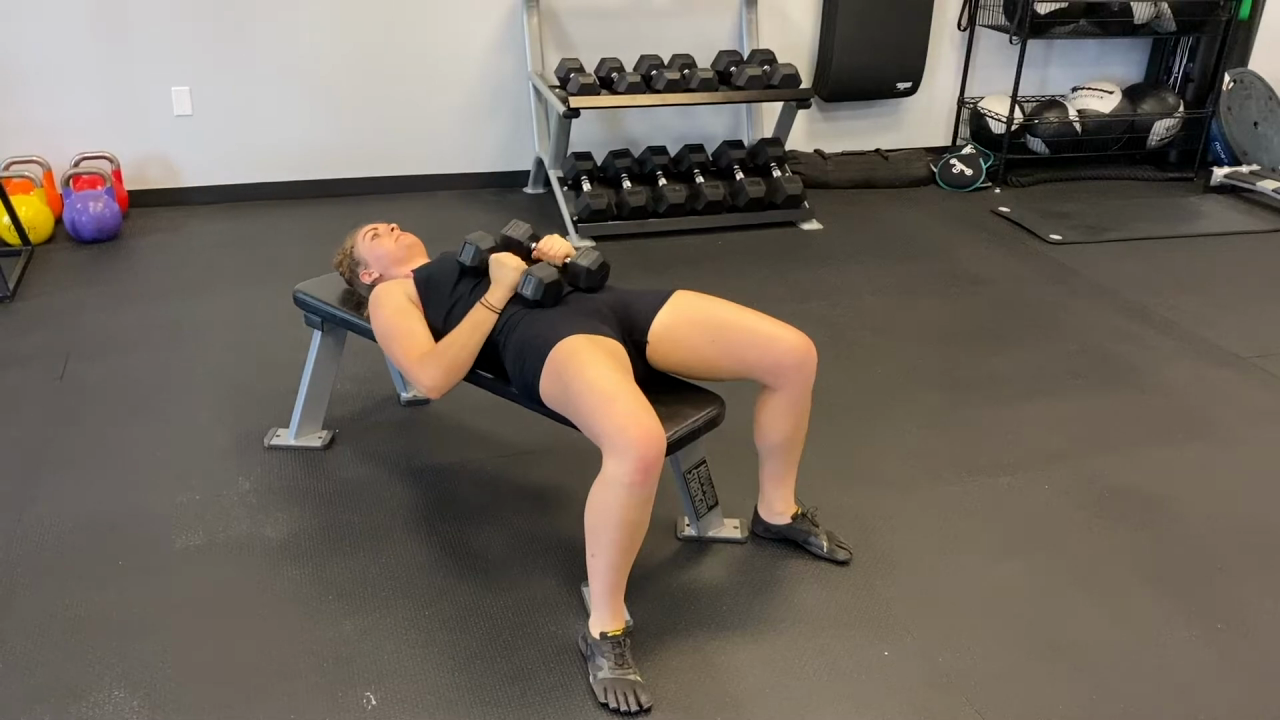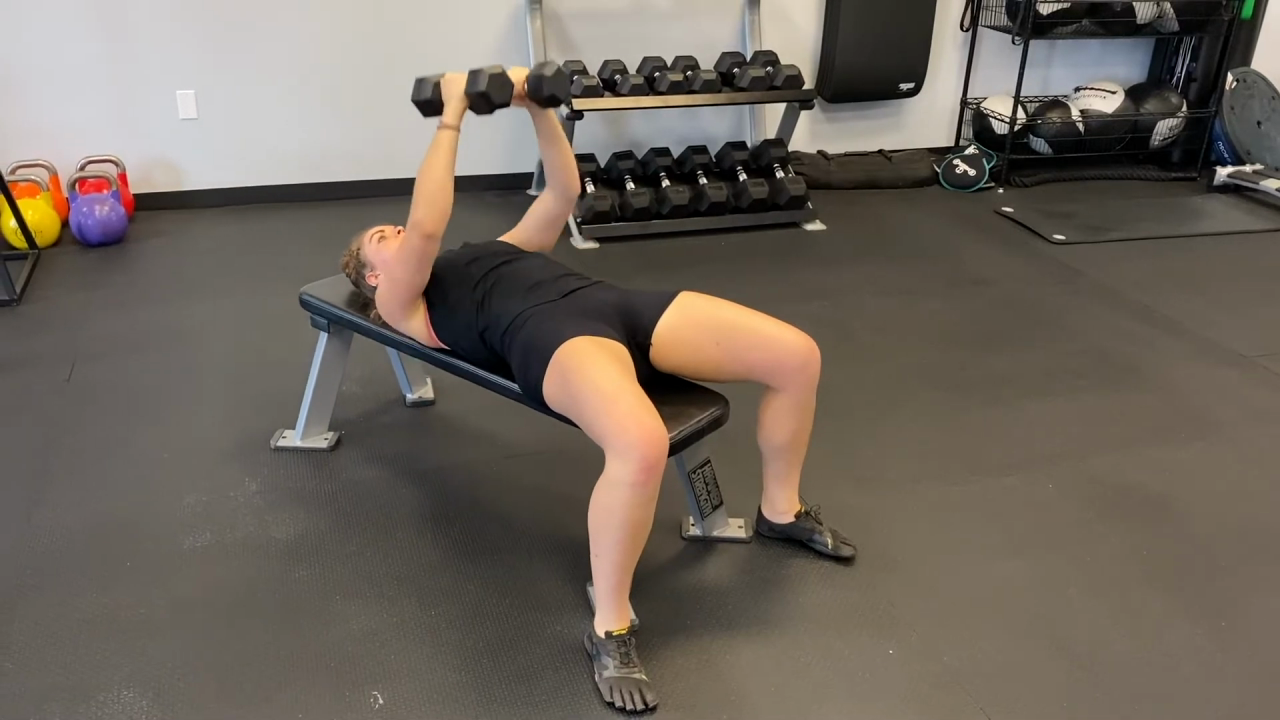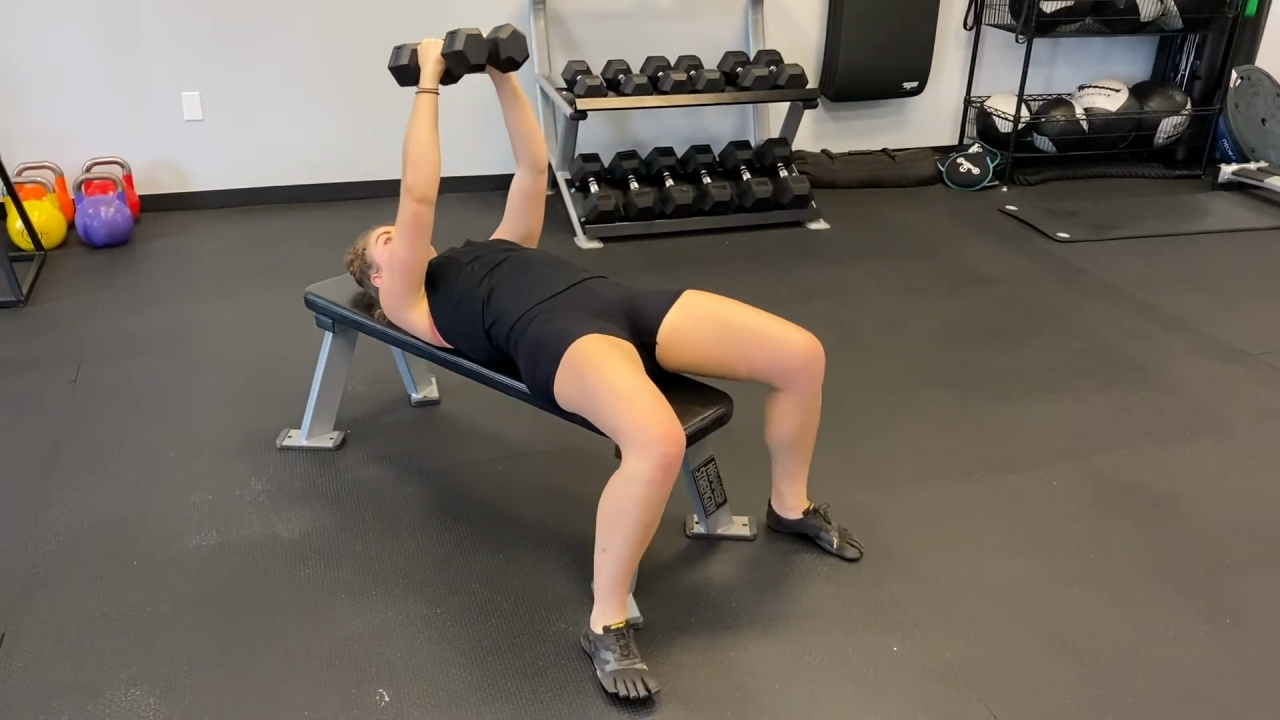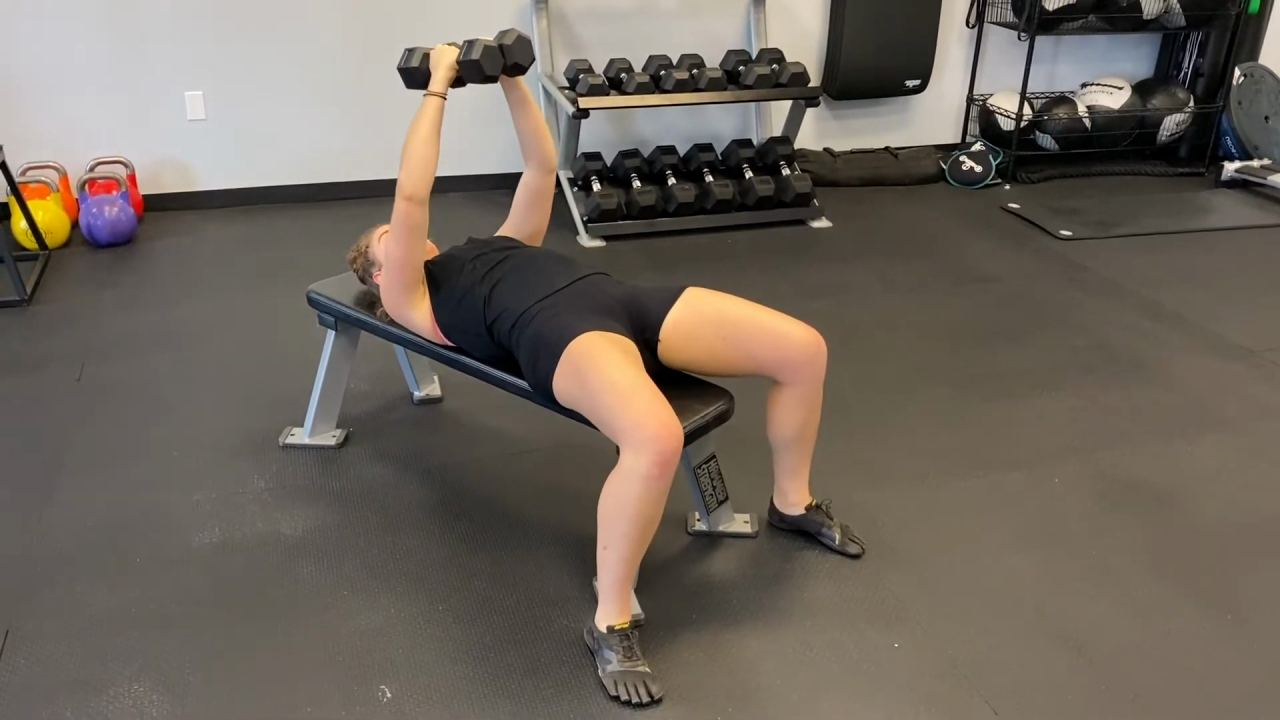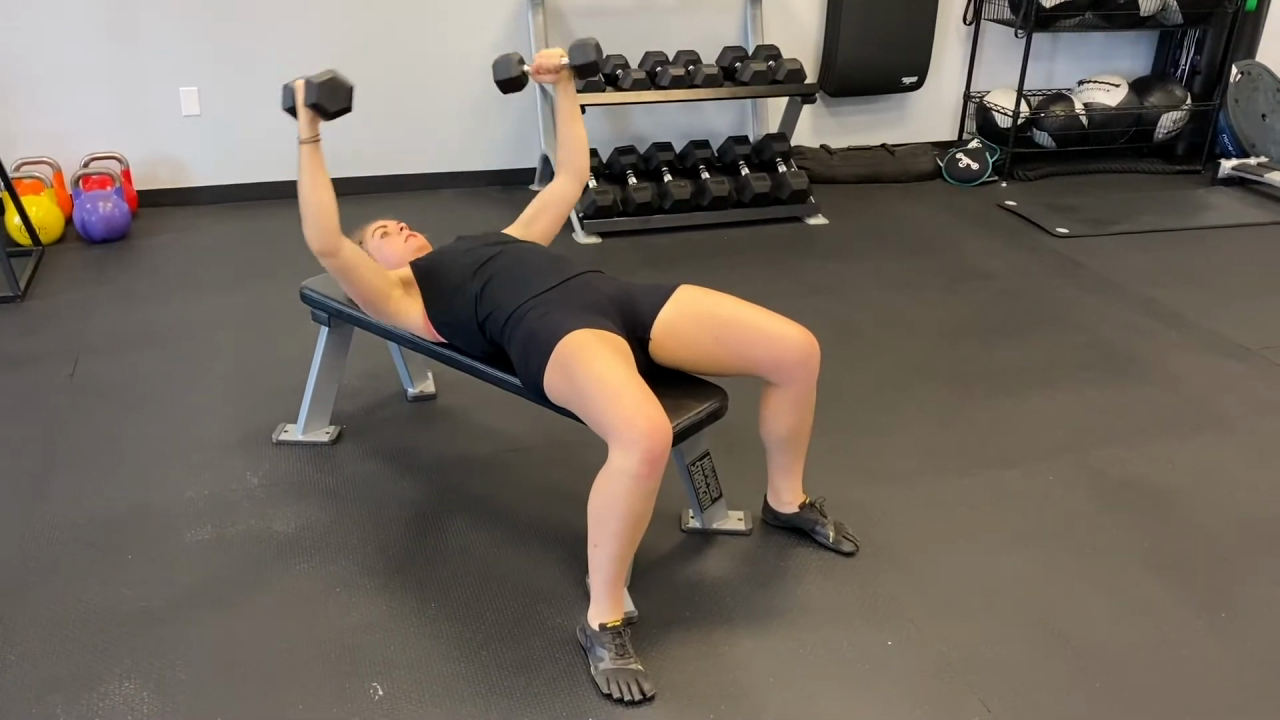
dt=1s
person 1, frame 1
right shoulder: (391, 296)
right elbow: (434, 378)
left wrist: (569, 256)
right wrist: (497, 292)
right hip: (544, 331)
left knee: (793, 354)
right knee: (639, 445)
left ankle: (777, 511)
right ankle: (604, 630)
person 1, frame 2
left shoulder: (497, 250)
right shoulder: (402, 303)
left elbow: (564, 192)
right elbow: (426, 226)
left wrist: (538, 109)
right wrist: (451, 118)
left hip: (613, 302)
right hip: (548, 333)
left knee: (797, 356)
right knee: (641, 445)
left ankle: (781, 509)
right ankle: (609, 630)
person 1, frame 3
left shoulder: (493, 249)
right shoulder: (407, 301)
left elbow: (533, 168)
right elbow: (419, 195)
left wrist: (501, 76)
right wrist: (428, 84)
left hip: (620, 303)
right hip: (555, 334)
left knee: (802, 355)
right knee: (658, 444)
left ankle: (790, 506)
right ankle: (606, 625)
person 1, frame 4
left shoulder: (494, 246)
right shoulder: (408, 297)
left elbow: (542, 167)
right elbow: (411, 194)
left wrist: (509, 80)
right wrist: (437, 88)
left hip: (621, 299)
right hip: (556, 329)
left knee: (804, 350)
right knee: (656, 440)
left ankle: (793, 503)
right ankle: (610, 625)
person 1, frame 5
left shoulder: (494, 239)
right shoulder: (400, 295)
left elbow: (571, 178)
right elbow: (328, 247)
left wrist: (563, 90)
right wrist: (309, 133)
left hip: (616, 295)
right hip: (549, 326)
left knee: (797, 351)
right knee: (645, 438)
left ankle: (786, 500)
right ankle: (602, 622)
